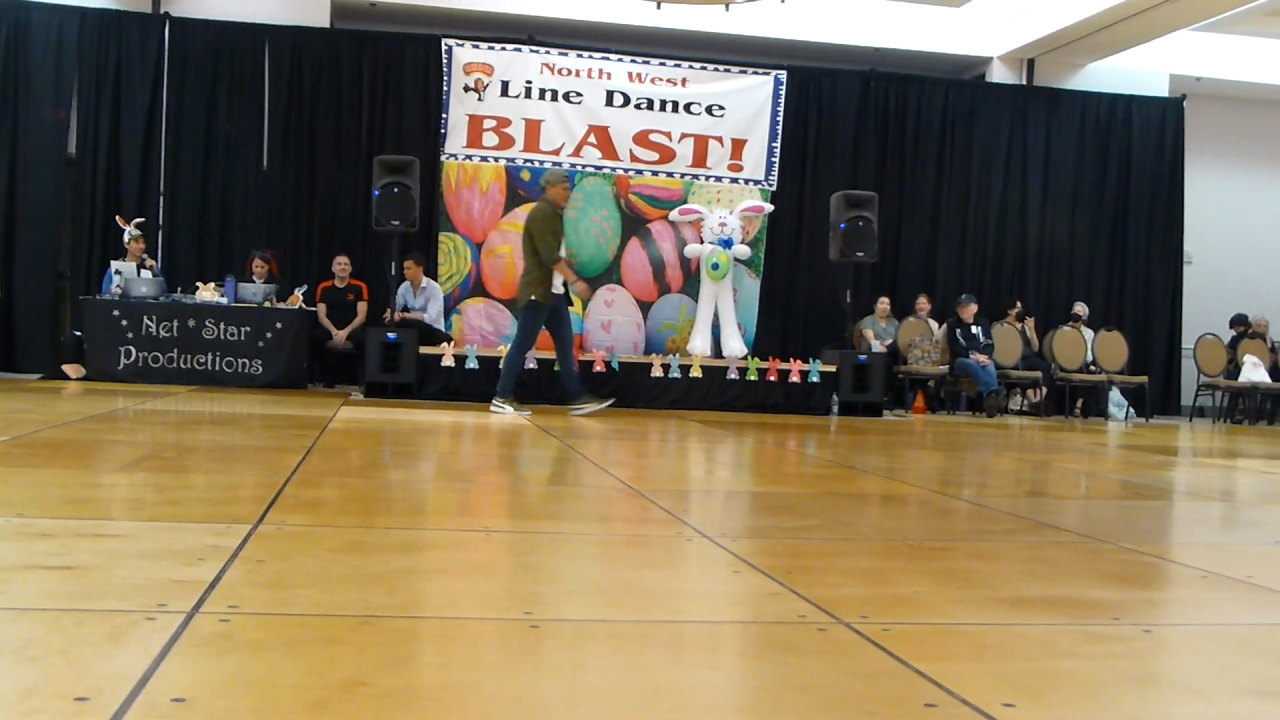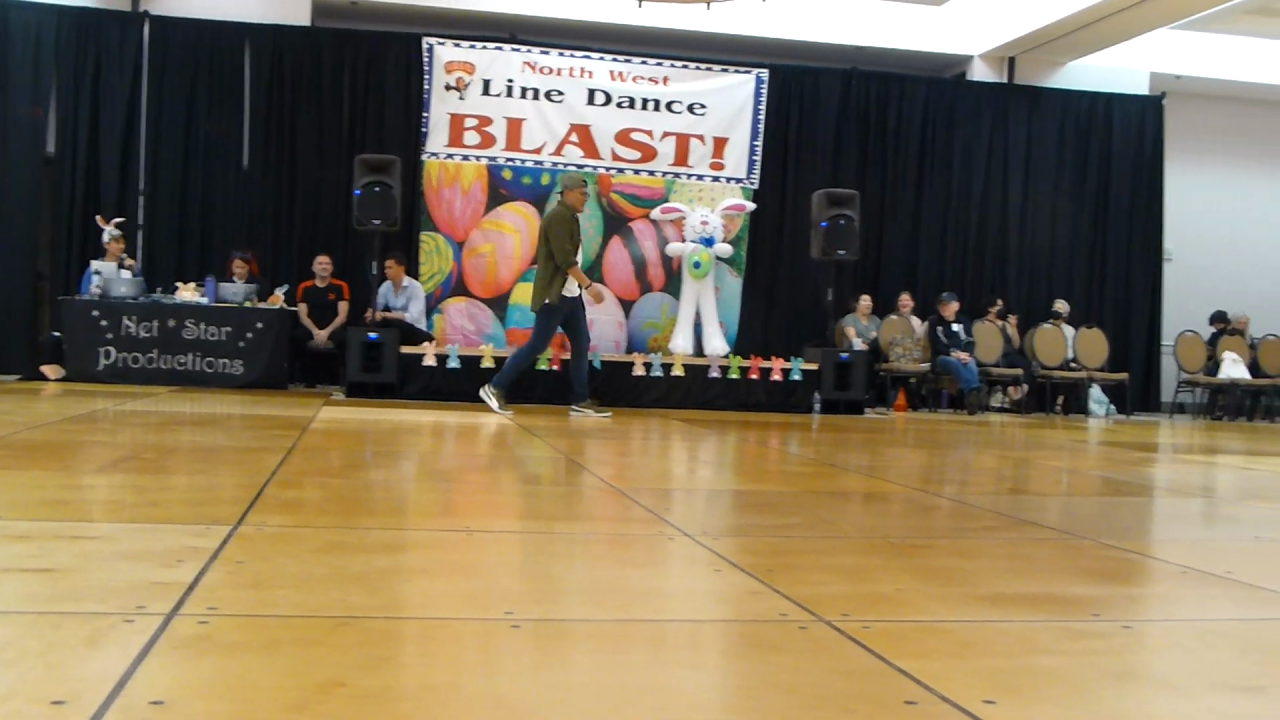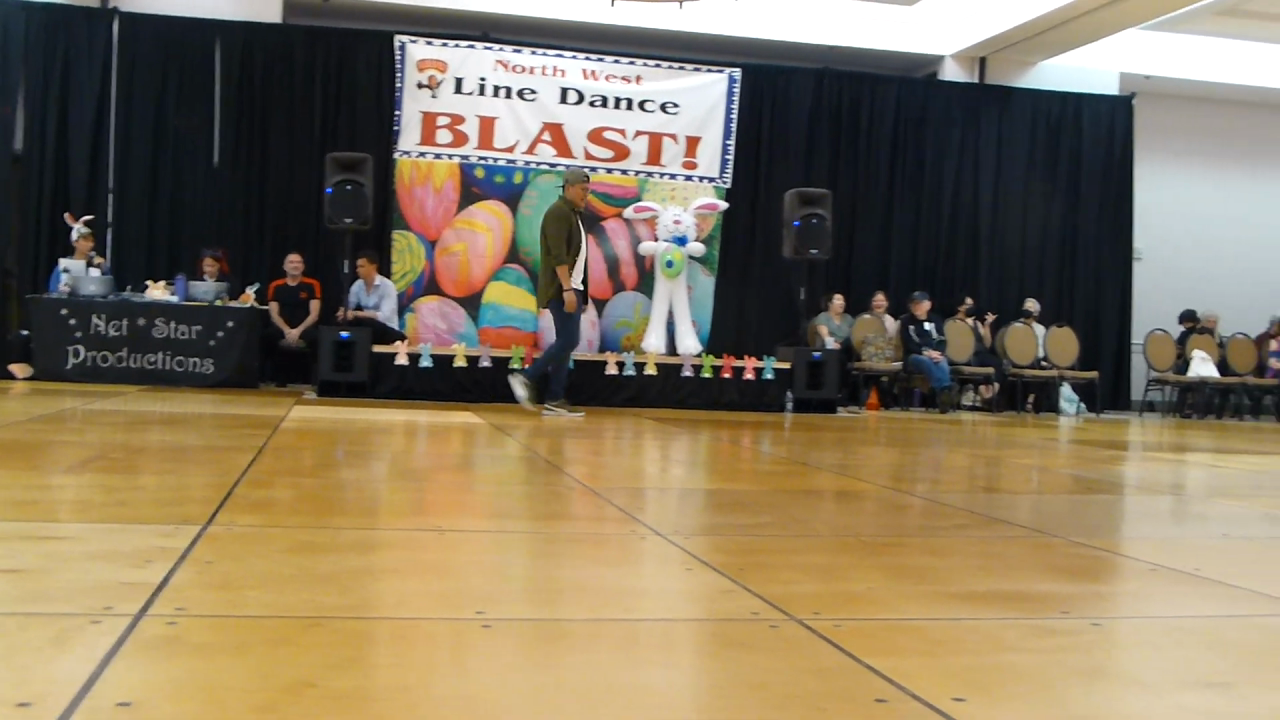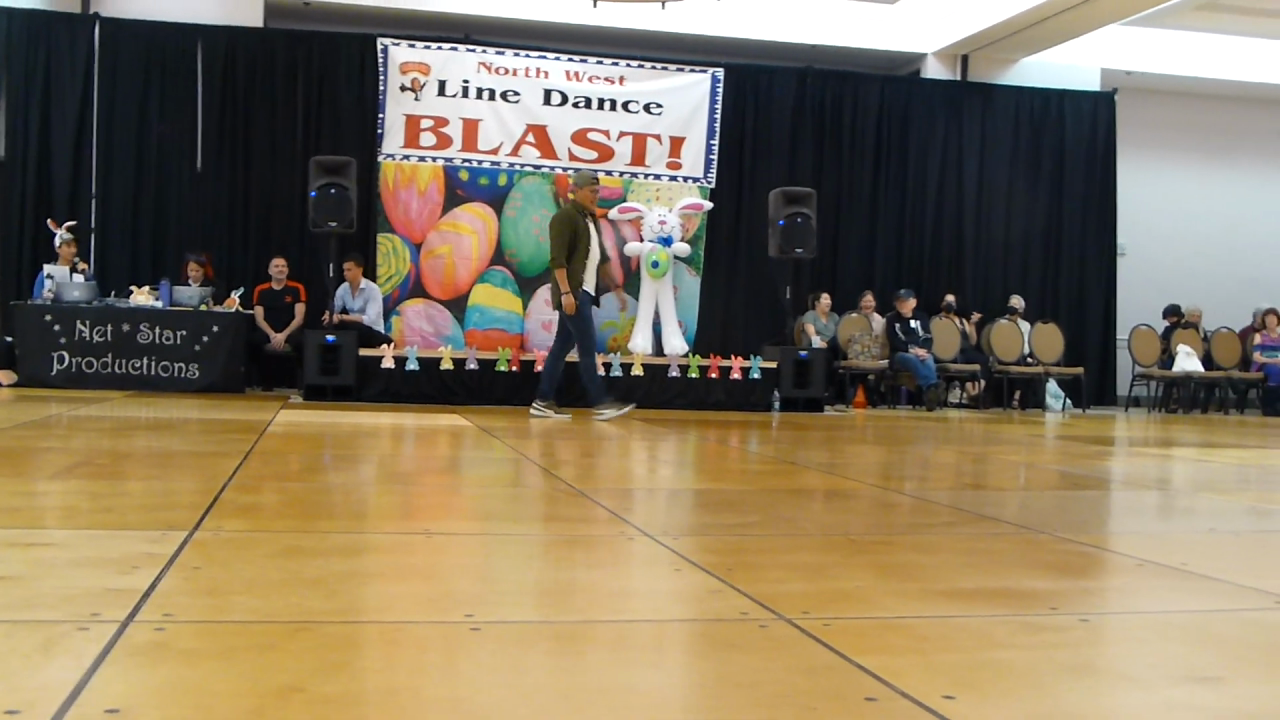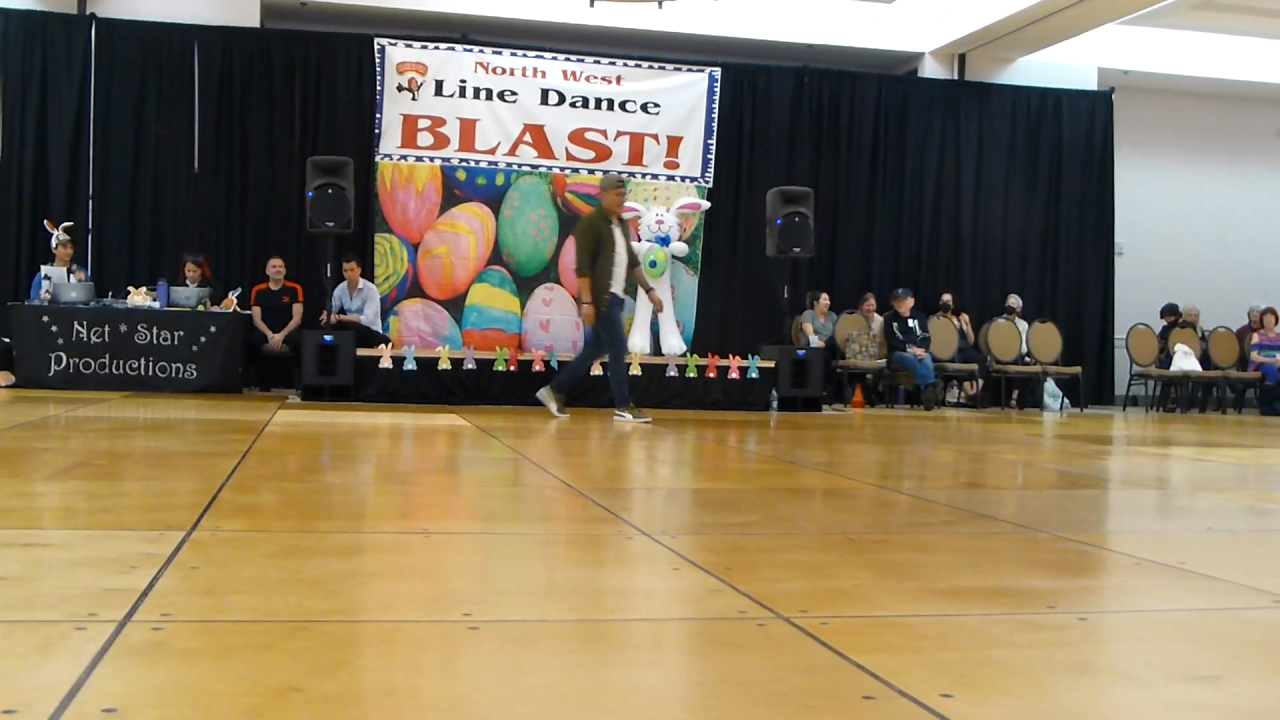
dt=0.2s
person 1, frame 1
left shoulder: (553, 214)
right shoulder: (541, 214)
right elbow: (550, 255)
left wrist: (569, 283)
right wrist: (575, 281)
left hip: (554, 291)
right hip: (538, 291)
left knee: (565, 343)
right knee: (524, 343)
left ankle: (578, 399)
right ankle: (502, 398)
person 1, frame 2
left shoulder: (569, 218)
right shoulder: (559, 217)
right elbow: (566, 259)
right wrist: (588, 286)
left hip: (570, 294)
right hip: (554, 295)
left knee: (581, 344)
right knee: (537, 345)
left ankle: (580, 401)
right ankle: (494, 389)
person 1, frame 3
left shoulder: (573, 215)
right shoulder: (558, 214)
right elbow: (557, 255)
left wrist: (577, 288)
right wrist: (567, 290)
left hip: (572, 288)
right hip: (558, 289)
left knee: (569, 343)
right knee: (567, 341)
left ankle: (554, 399)
right ankle: (526, 378)
person 1, frame 4
left shoulder: (591, 219)
right shoulder: (565, 217)
left elbow: (599, 256)
right elbow: (558, 259)
right wrist: (566, 292)
left hip: (585, 292)
right hip: (573, 292)
left knee: (562, 346)
right knee: (588, 345)
left ankle: (542, 401)
right ankle: (601, 403)
person 1, frame 5
left shoulder: (621, 224)
right shoulder: (591, 223)
left elbow: (632, 261)
right elbow: (583, 267)
left wrist: (649, 289)
right wrist: (587, 301)
left hip: (615, 296)
right hip: (600, 297)
left knee: (595, 350)
right knee: (617, 349)
left ankle: (555, 391)
right ankle: (623, 407)
